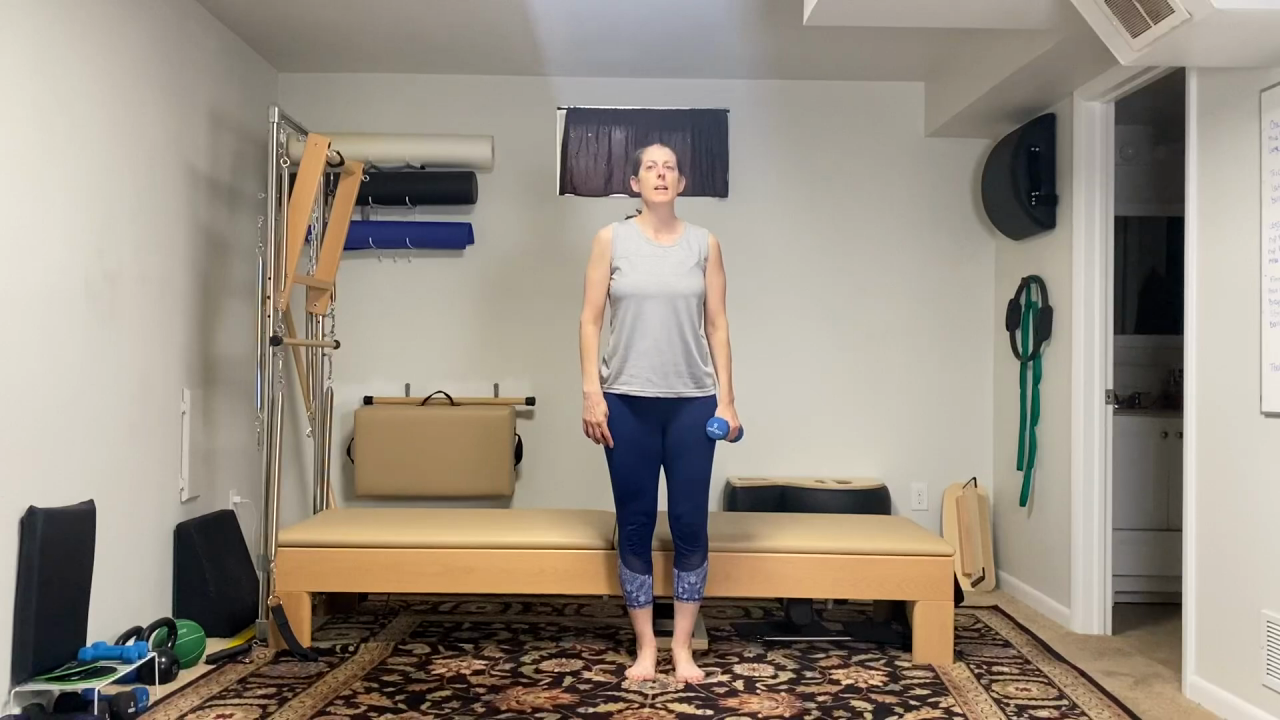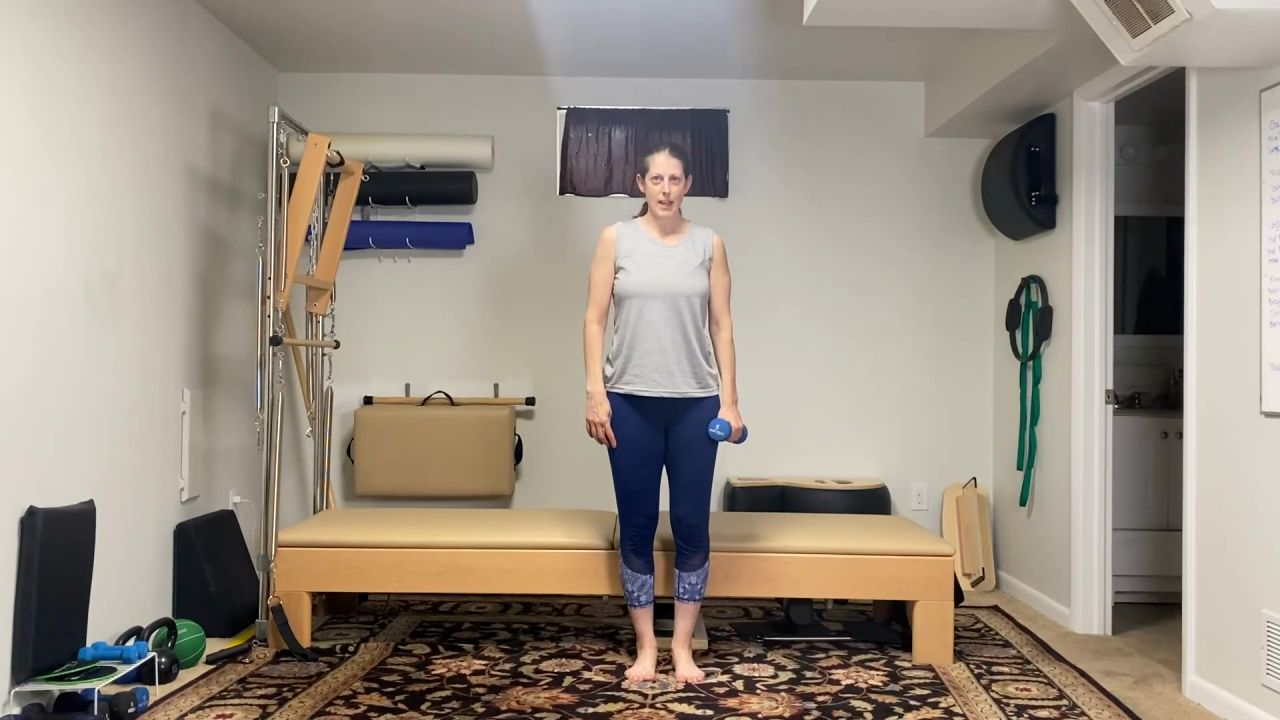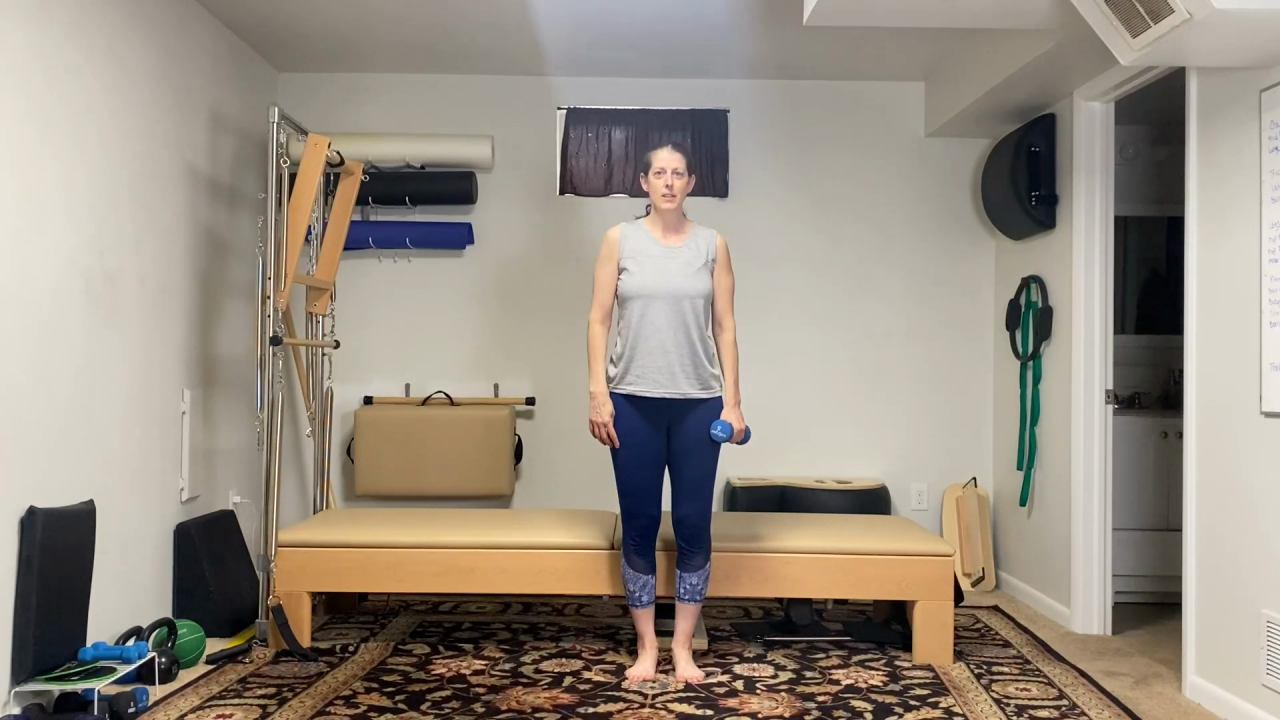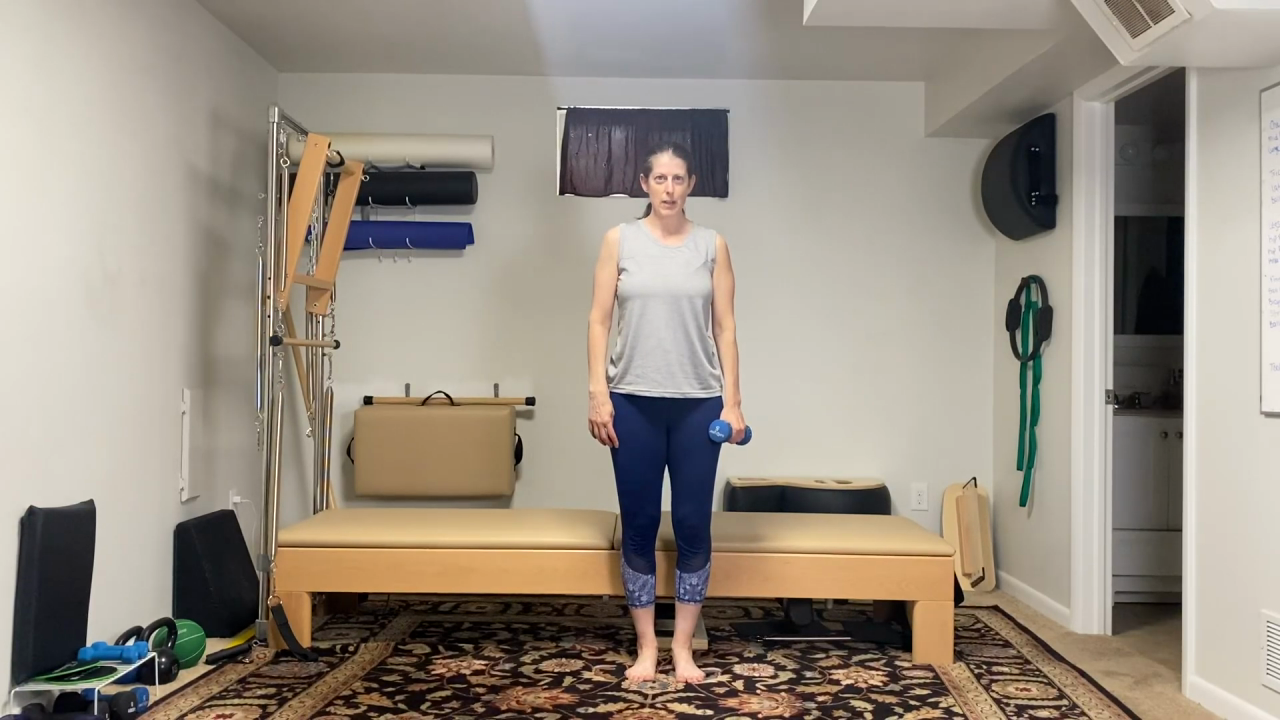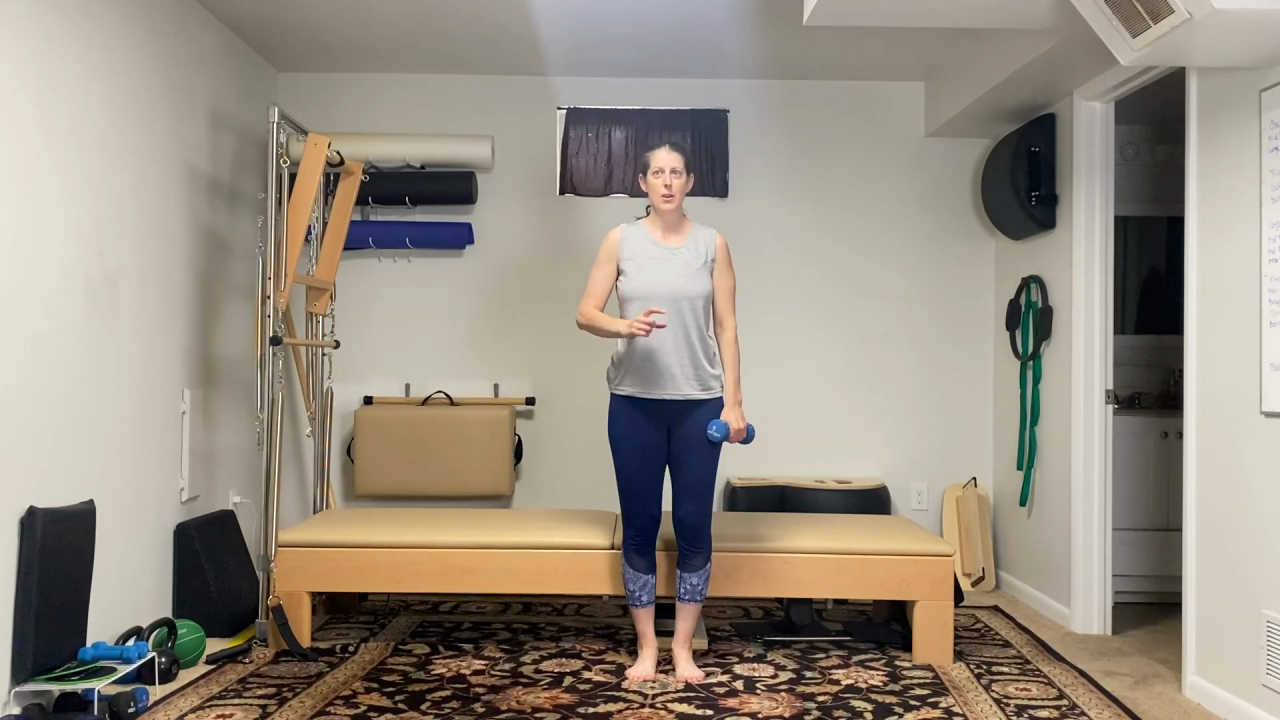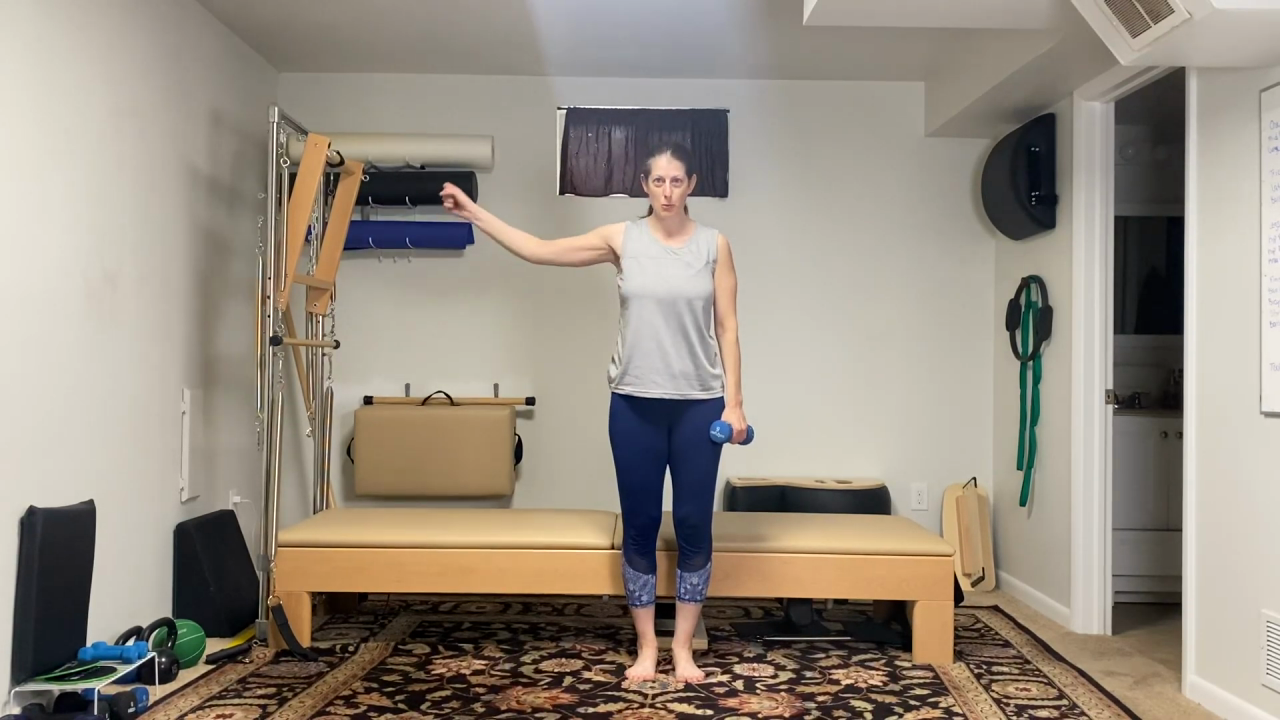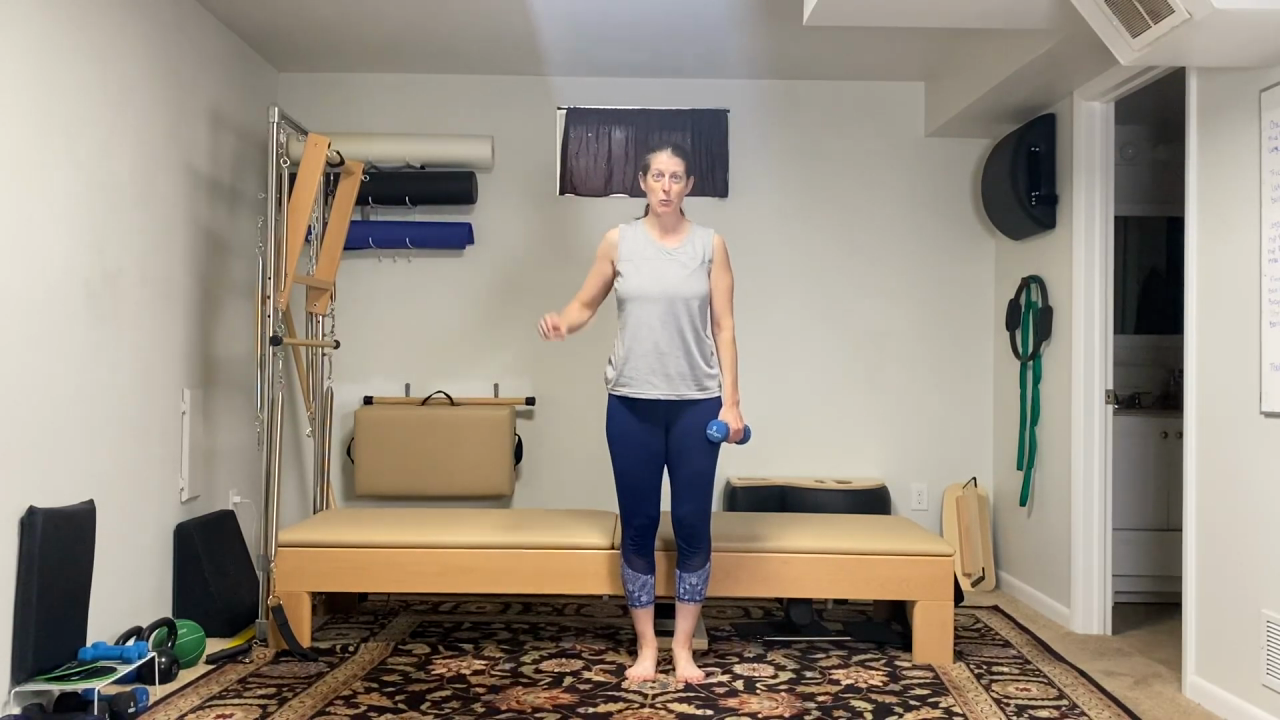
dt=0.7s
person 1, frame 1
left shoulder: (704, 243)
right shoulder: (611, 239)
left elbow: (717, 324)
right elbow: (591, 320)
left wrist: (726, 399)
right wrist: (592, 393)
left hip: (691, 403)
right hip: (628, 402)
left knee: (689, 523)
right knee: (635, 523)
left ankle: (683, 645)
right ankle: (645, 645)
person 1, frame 2
left shoulder: (709, 243)
right shoulder: (616, 238)
left elbow: (721, 324)
right elbow: (595, 320)
left wrist: (729, 400)
right wrist: (595, 392)
left hip: (694, 403)
right hip: (631, 402)
left knee: (691, 524)
right knee: (637, 523)
left ankle: (682, 645)
right ankle: (645, 645)
person 1, frame 3
left shoulder: (712, 244)
right shoulder: (620, 239)
left elbow: (725, 326)
right elbow: (599, 320)
left wrist: (732, 401)
right wrist: (598, 393)
left hip: (697, 404)
right hip: (634, 403)
left knee: (693, 524)
right knee: (639, 523)
left ankle: (683, 645)
right ankle: (646, 645)
person 1, frame 4
left shoulder: (711, 244)
right shoulder: (620, 240)
left elbow: (725, 326)
right elbow: (599, 321)
left wrist: (732, 401)
right wrist: (598, 393)
left hip: (697, 403)
right hip: (634, 401)
left knee: (693, 524)
right knee: (639, 524)
left ankle: (683, 646)
right ankle: (645, 646)
person 1, frame 5
left shoulder: (712, 243)
right shoulder: (620, 240)
left elbow: (726, 326)
right elbow: (586, 313)
left wrist: (733, 400)
right wrist: (626, 326)
left hip: (698, 403)
right hip: (634, 403)
left knee: (693, 524)
right knee: (640, 524)
left ankle: (682, 646)
right ankle: (646, 646)
person 1, frame 6
left shoulder: (713, 244)
right shoulder: (620, 238)
left elbow: (727, 326)
right elbow: (538, 250)
left wrist: (734, 401)
right wrist: (474, 212)
left hip: (698, 404)
right hip: (635, 403)
left knee: (694, 524)
right knee: (640, 524)
left ankle: (683, 646)
right ankle: (646, 647)
person 1, frame 7
left shoulder: (709, 244)
right shoulder: (618, 241)
left elbow: (723, 327)
right elbow: (586, 306)
left wrist: (732, 401)
right wrist: (560, 321)
left hip: (695, 404)
right hip: (632, 403)
left knee: (692, 524)
right knee: (638, 525)
left ankle: (683, 646)
right ankle: (645, 646)
